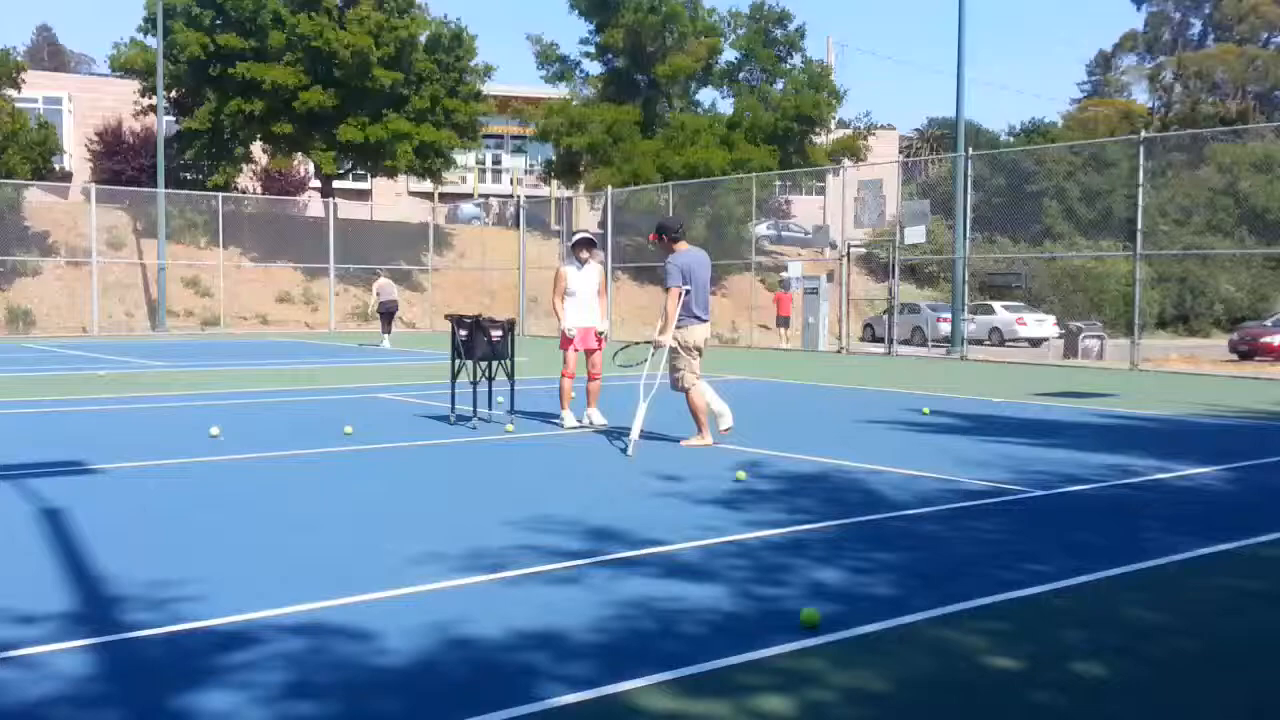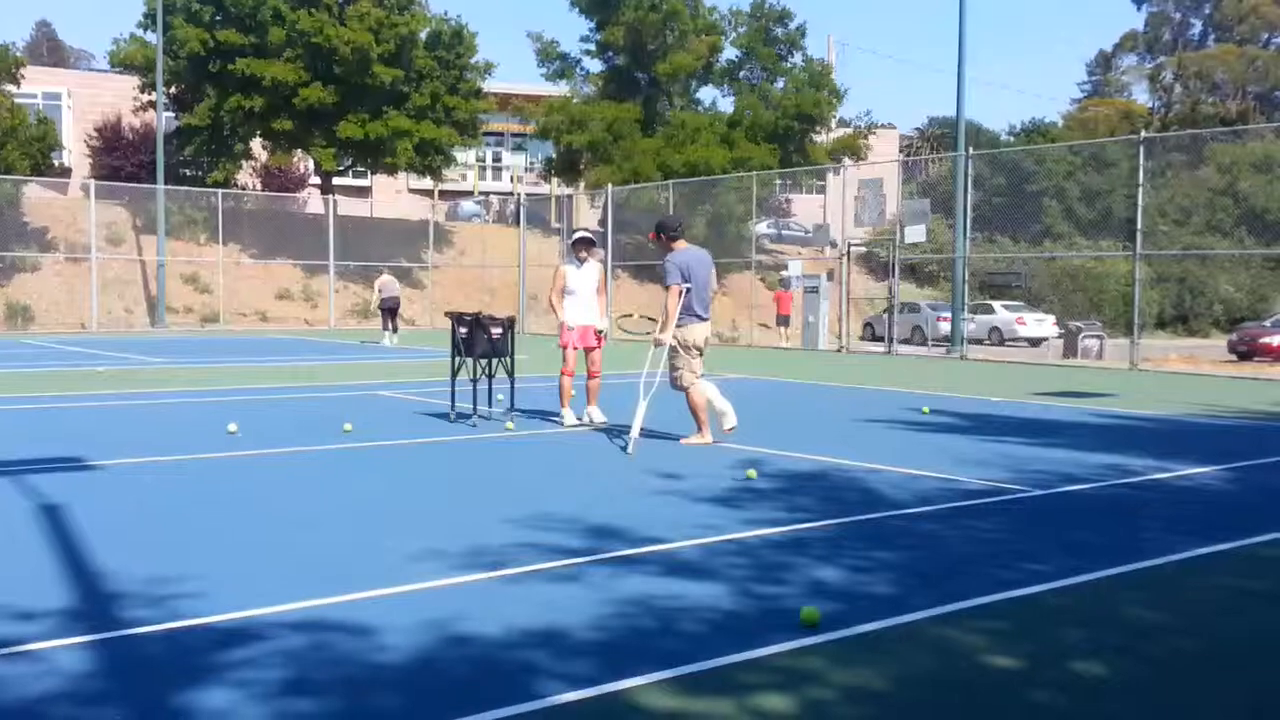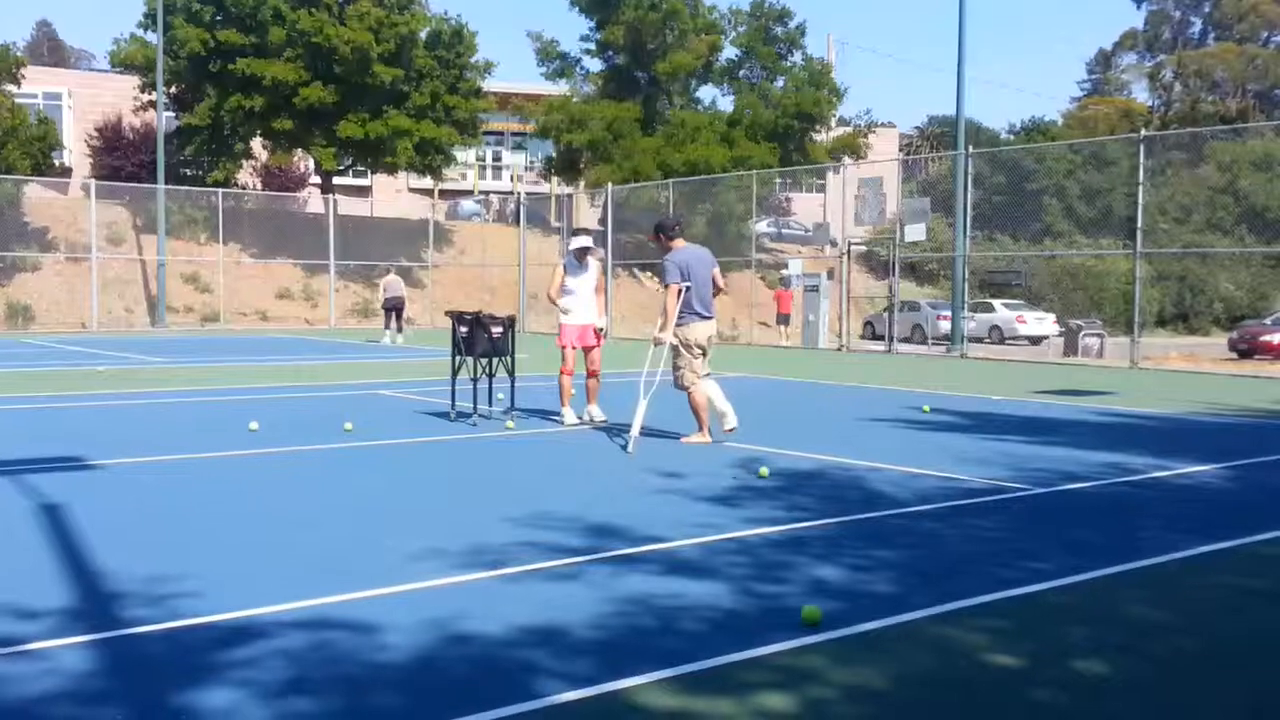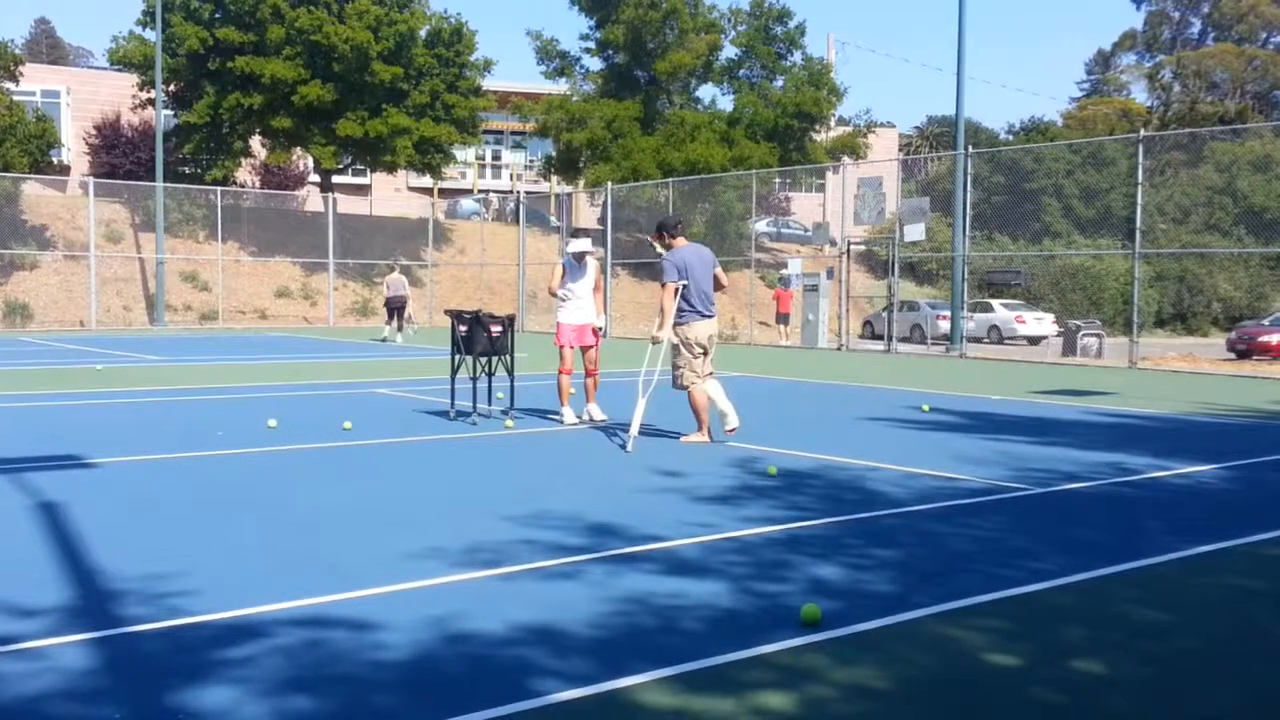
dt=0.2s
person 1, frame 1
left shoulder: (673, 262)
right shoulder: (702, 255)
left elbow: (673, 299)
left wrist: (666, 332)
left hip: (685, 329)
right hip: (703, 325)
left knee: (689, 384)
right knee: (693, 379)
left ankle: (704, 435)
right ankle: (721, 411)
person 1, frame 2
left shoulder: (672, 260)
right shoulder: (704, 253)
left elbow: (673, 297)
right elbow: (713, 289)
left wrist: (666, 331)
left hip: (686, 328)
right hip: (704, 324)
left knee: (689, 383)
right knee: (695, 376)
left ankle: (703, 433)
right ankle: (724, 411)
person 1, frame 3
left shoulder: (671, 260)
right shoulder: (704, 252)
left elbow: (672, 296)
right elbow: (720, 285)
left wrist: (666, 330)
left hip: (688, 327)
right hip: (708, 323)
left knee: (692, 383)
right knee: (701, 376)
left ankle: (704, 432)
right ankle: (726, 413)
person 1, frame 4
left shoulder: (670, 258)
right shoulder: (705, 251)
left elbow: (668, 295)
right elbow: (723, 283)
left wrist: (664, 328)
left hip: (689, 326)
right hip: (710, 322)
left knee: (691, 382)
right knee: (705, 375)
left ankle: (703, 432)
right ankle: (727, 414)
person 2, frame 1
left shoulder: (598, 269)
right shoulder: (564, 271)
right elbow: (556, 299)
left wrist: (604, 321)
right wrist: (563, 323)
left hip: (593, 326)
right hip: (573, 327)
left knee: (595, 371)
right knee: (569, 370)
left ankle: (591, 412)
right ankle: (566, 414)
person 2, frame 2
left shoulder: (598, 267)
right shoulder: (564, 269)
right elbow: (554, 296)
left wrist: (603, 319)
right wrist: (560, 316)
left hip: (593, 324)
right hip: (571, 324)
left knee: (595, 369)
right knee: (569, 368)
left ankle: (591, 409)
right ankle: (566, 411)
person 2, frame 3
left shoulder: (596, 266)
right shoulder: (563, 267)
right elbow: (552, 291)
left wrist: (602, 317)
right wrist: (558, 303)
left hip: (591, 323)
right hip: (570, 322)
left knee: (594, 368)
right knee: (568, 367)
left ankle: (592, 408)
right ankle: (566, 410)
person 2, frame 4
left shoulder: (594, 265)
right shoulder: (562, 266)
right elbow: (551, 287)
left wrist: (600, 316)
right wrist: (558, 293)
left hip: (589, 322)
right hip: (567, 321)
left knee: (592, 366)
right knee: (566, 366)
left ankle: (591, 407)
right ankle: (565, 409)
